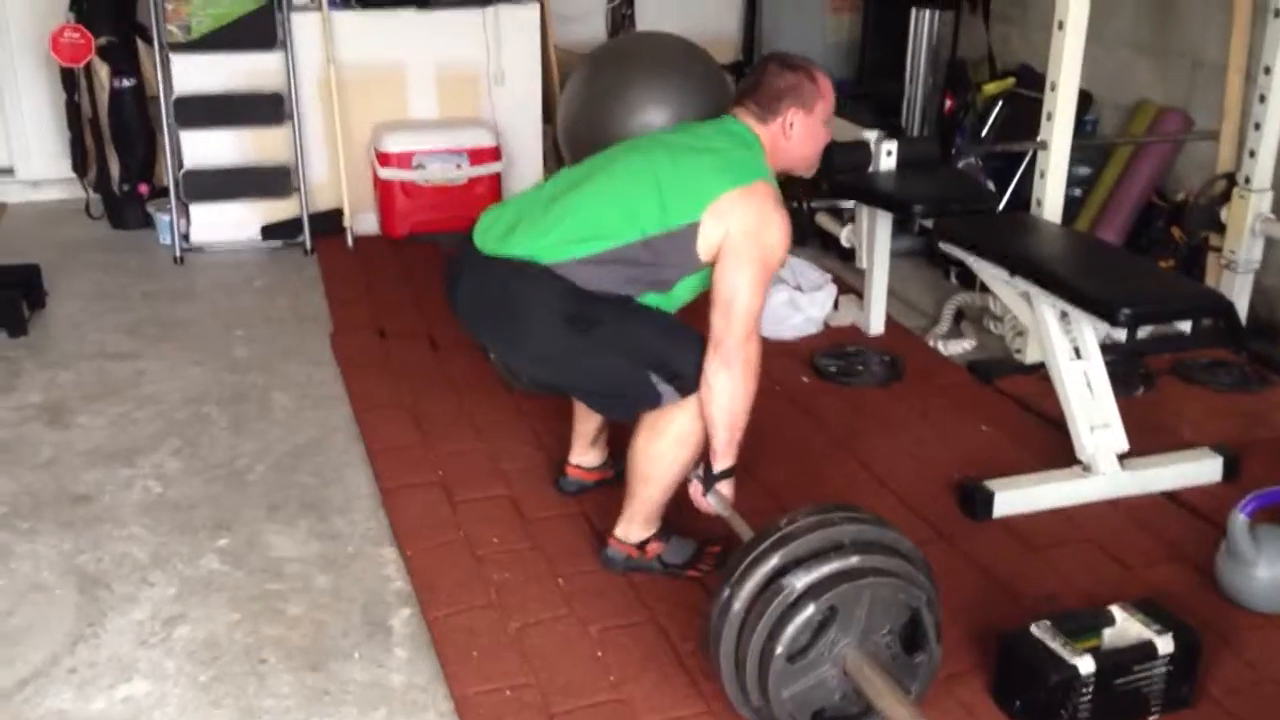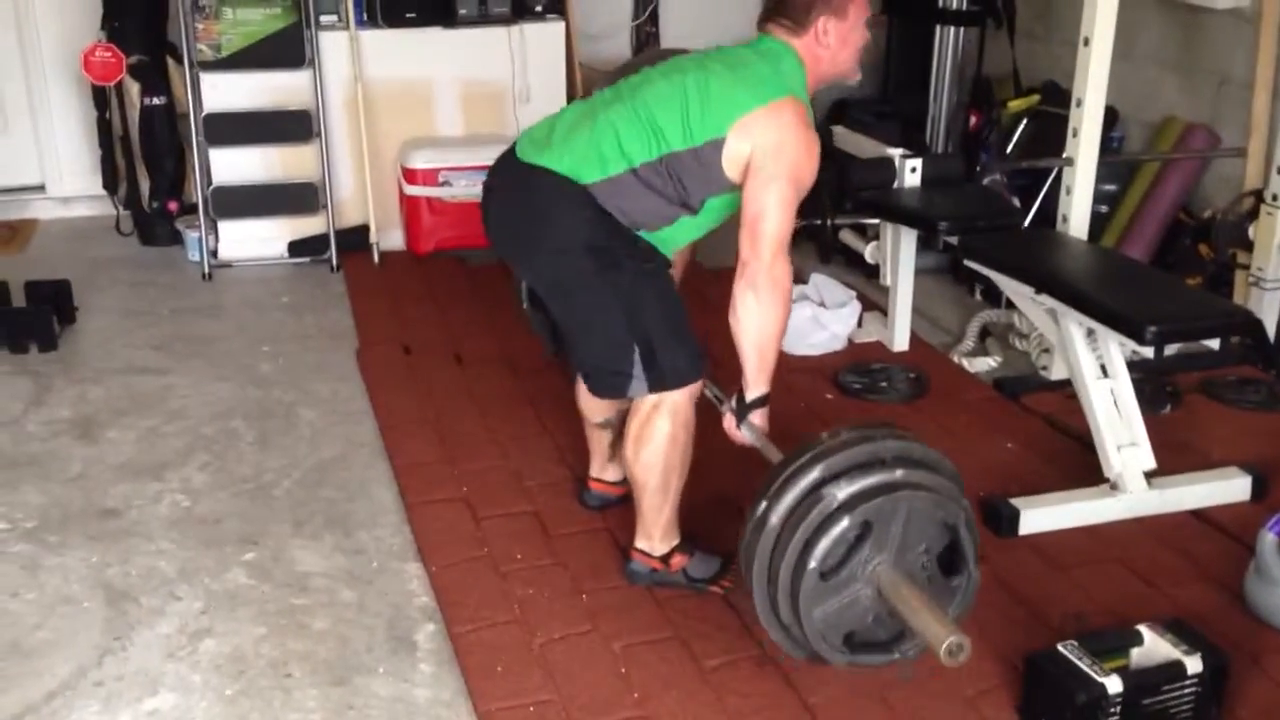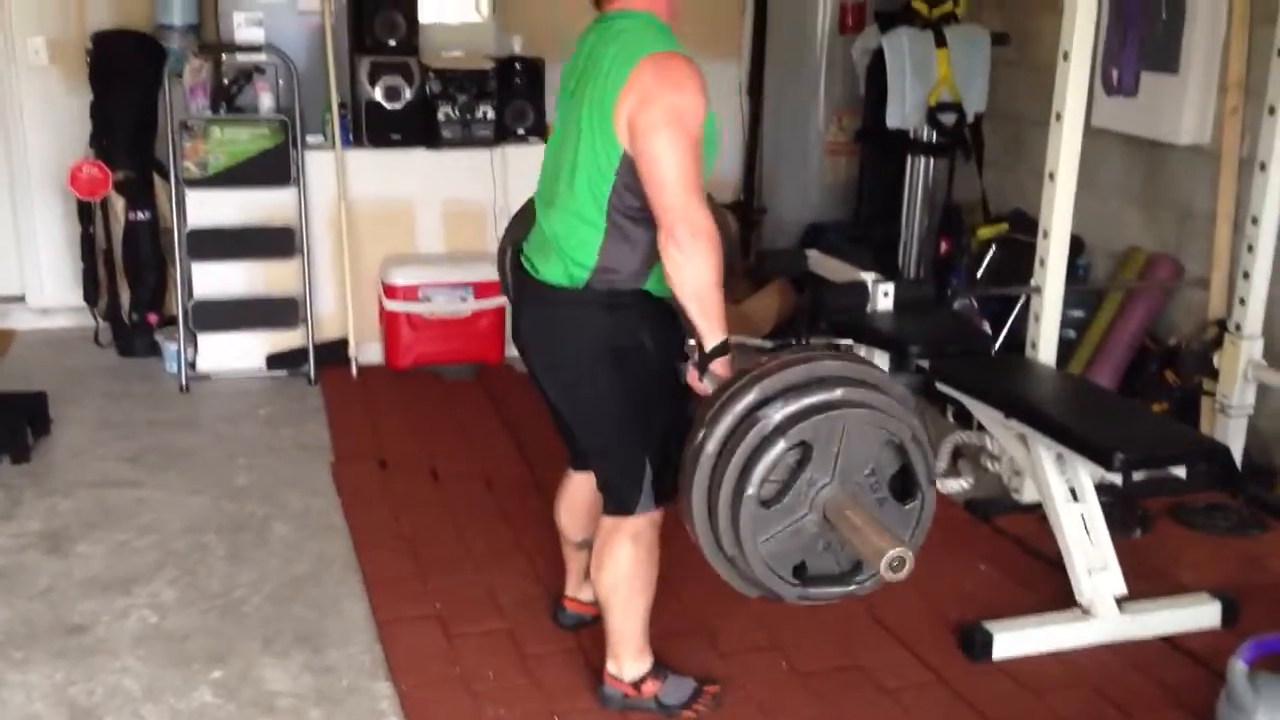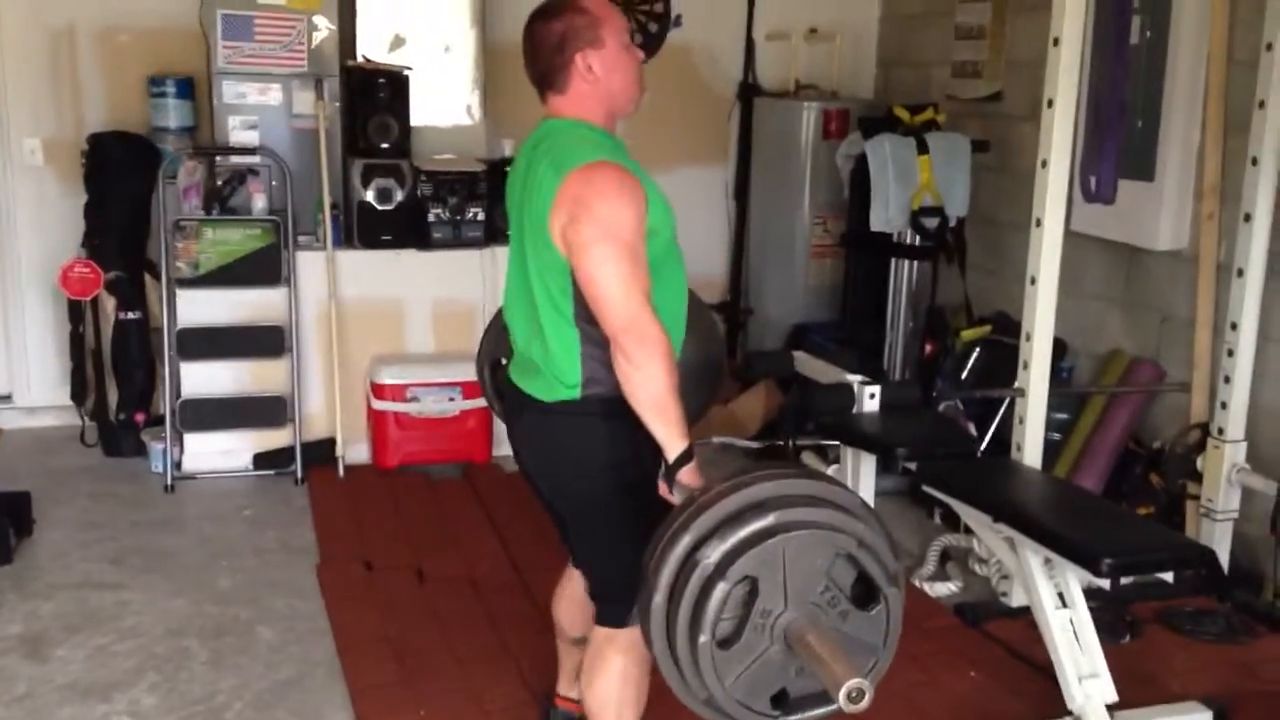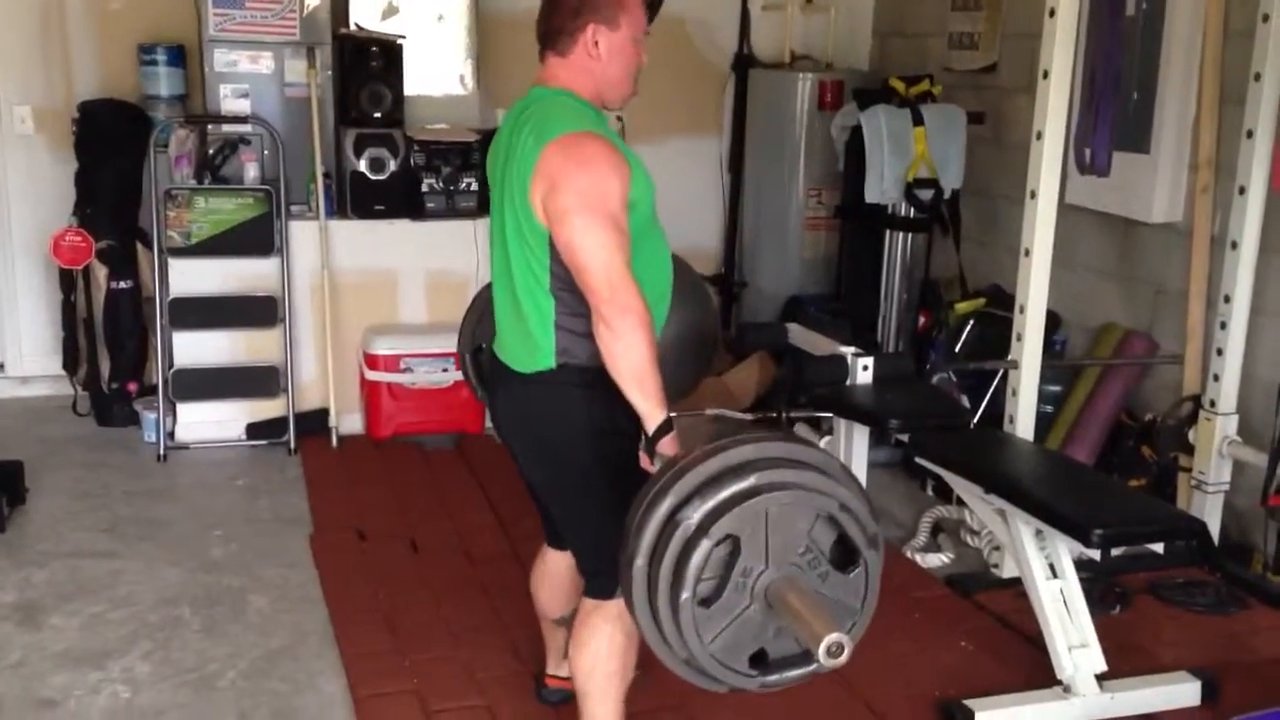
dt=1s
person 1, frame 1
left shoulder: (699, 142)
right shoulder: (758, 209)
right elbow: (732, 350)
right wrist: (721, 467)
left hip: (483, 262)
right hip: (520, 296)
left knee: (619, 337)
right knee: (693, 381)
left ankle: (586, 462)
right ankle: (635, 539)
person 1, frame 2
left shoulder: (738, 68)
right shoulder: (787, 125)
right elbow: (761, 269)
left wrist: (657, 308)
right wrist: (755, 396)
left hip: (521, 182)
right hip: (559, 211)
left knee: (612, 342)
right knee: (668, 379)
left ankle: (606, 476)
right ankle: (658, 551)
person 1, frame 3
right shoulder: (664, 69)
right elbow: (682, 223)
right wrist: (714, 345)
left hip: (548, 294)
right hip: (603, 315)
left knee: (593, 462)
right knee: (637, 498)
left ankle: (579, 592)
person 1, frame 4
left shoulder: (543, 151)
right shoulder: (599, 180)
right elbow: (632, 333)
right wrist: (679, 456)
left hip: (544, 407)
right hip: (592, 426)
left knee: (594, 565)
right knee: (632, 610)
person 1, frame 5
left shoulder: (527, 121)
right shoulder: (581, 149)
right elbow: (613, 303)
right wrist: (659, 424)
left hip: (530, 379)
right hip: (574, 397)
left knee: (568, 539)
right knee: (621, 580)
